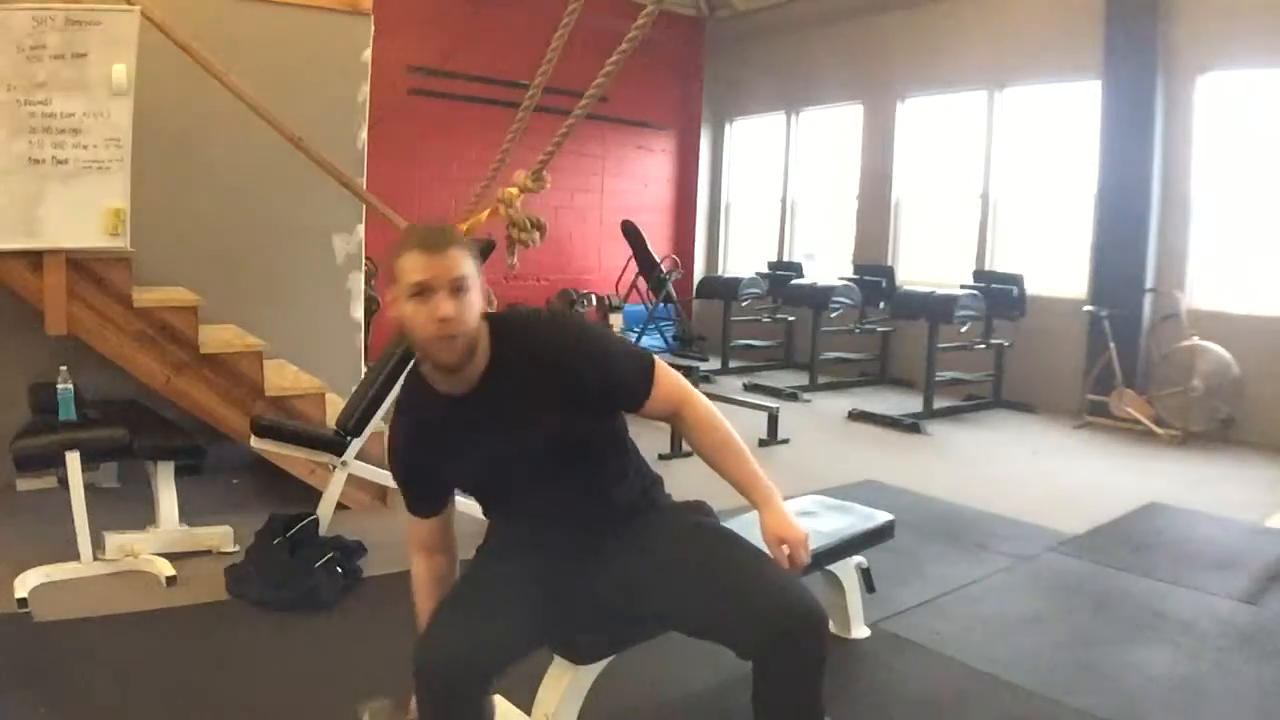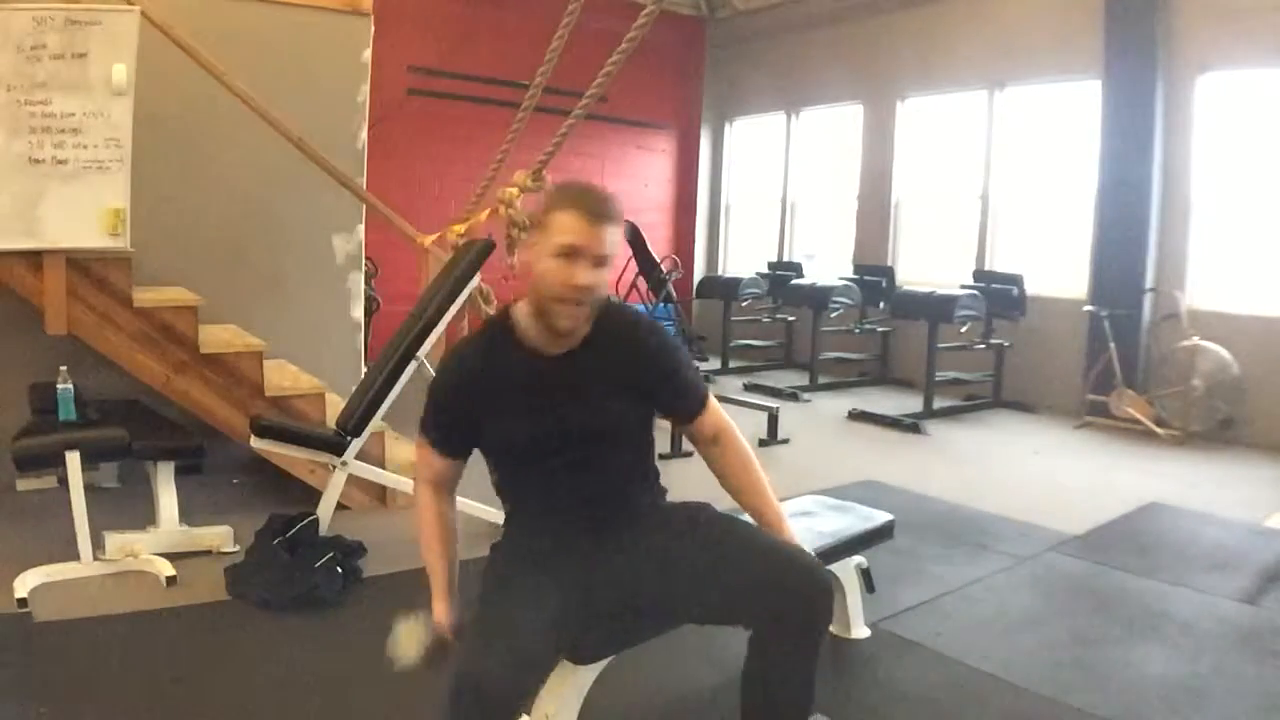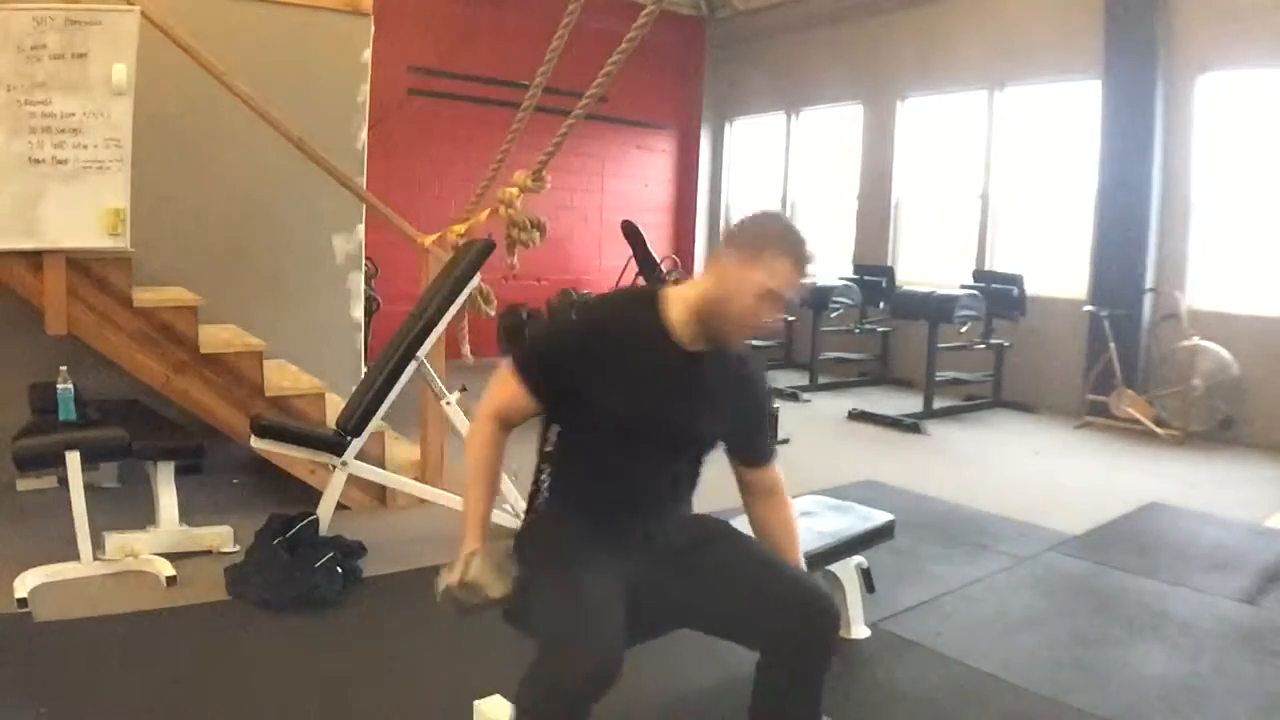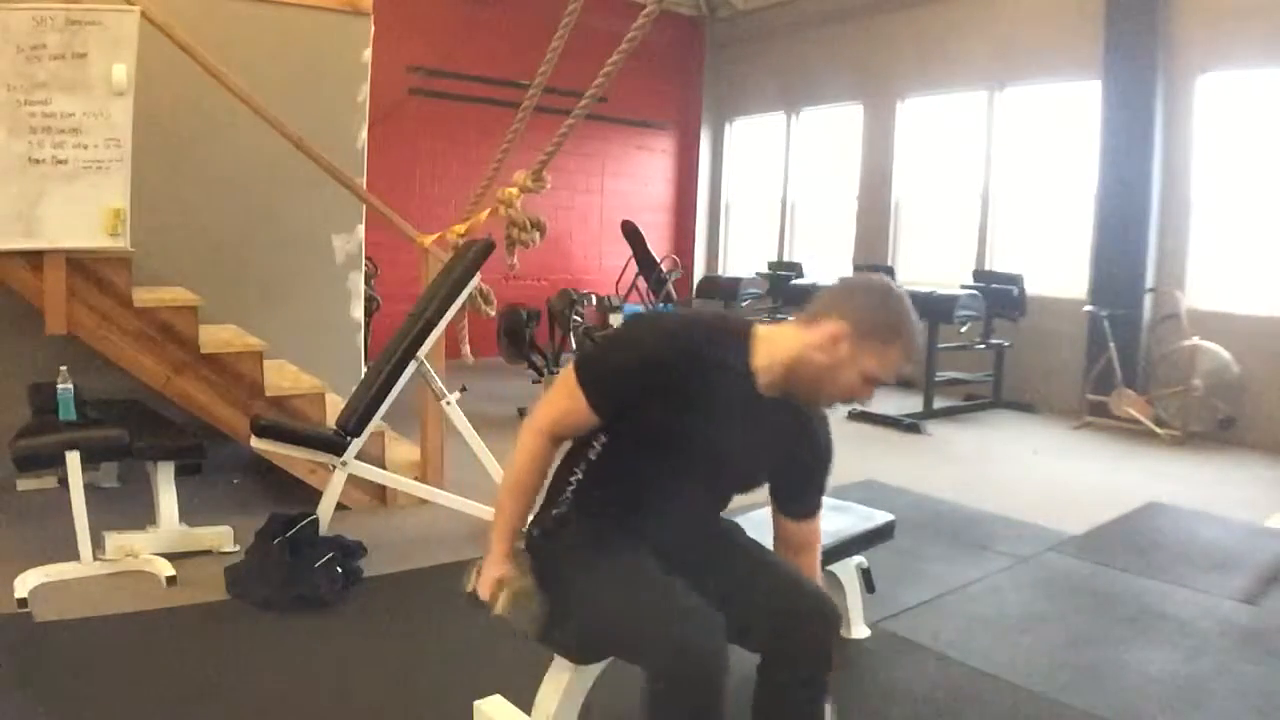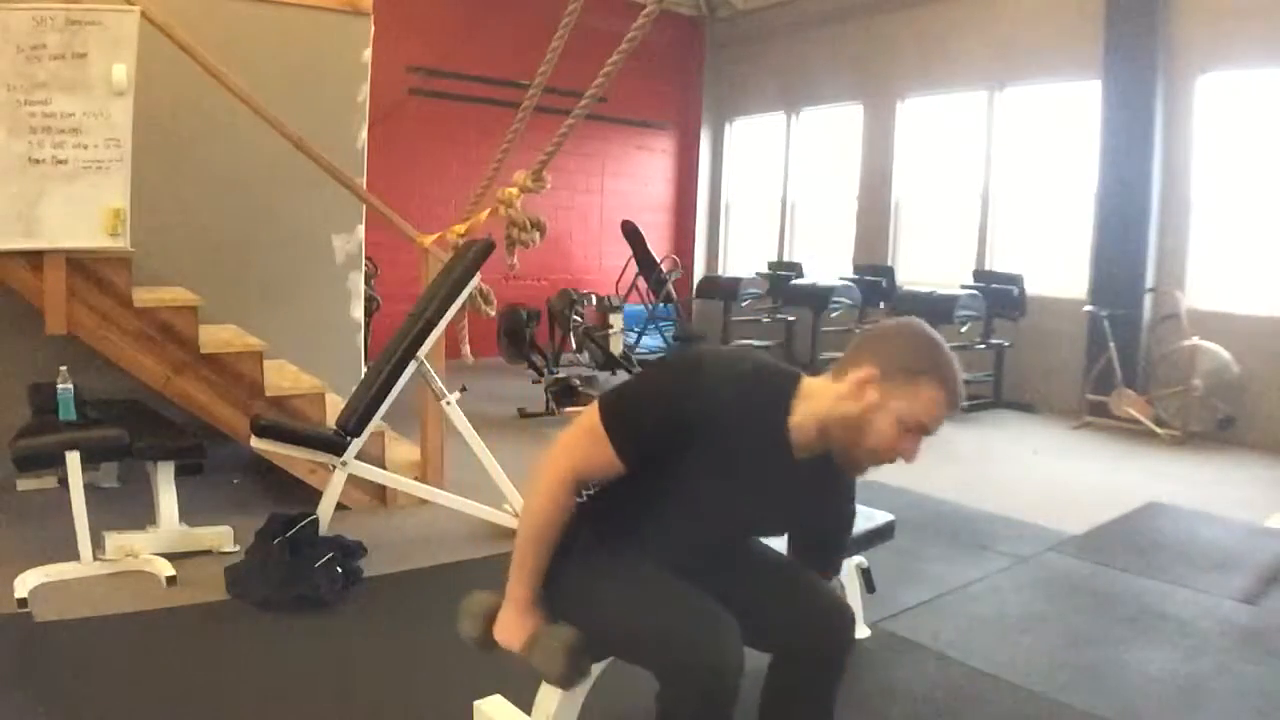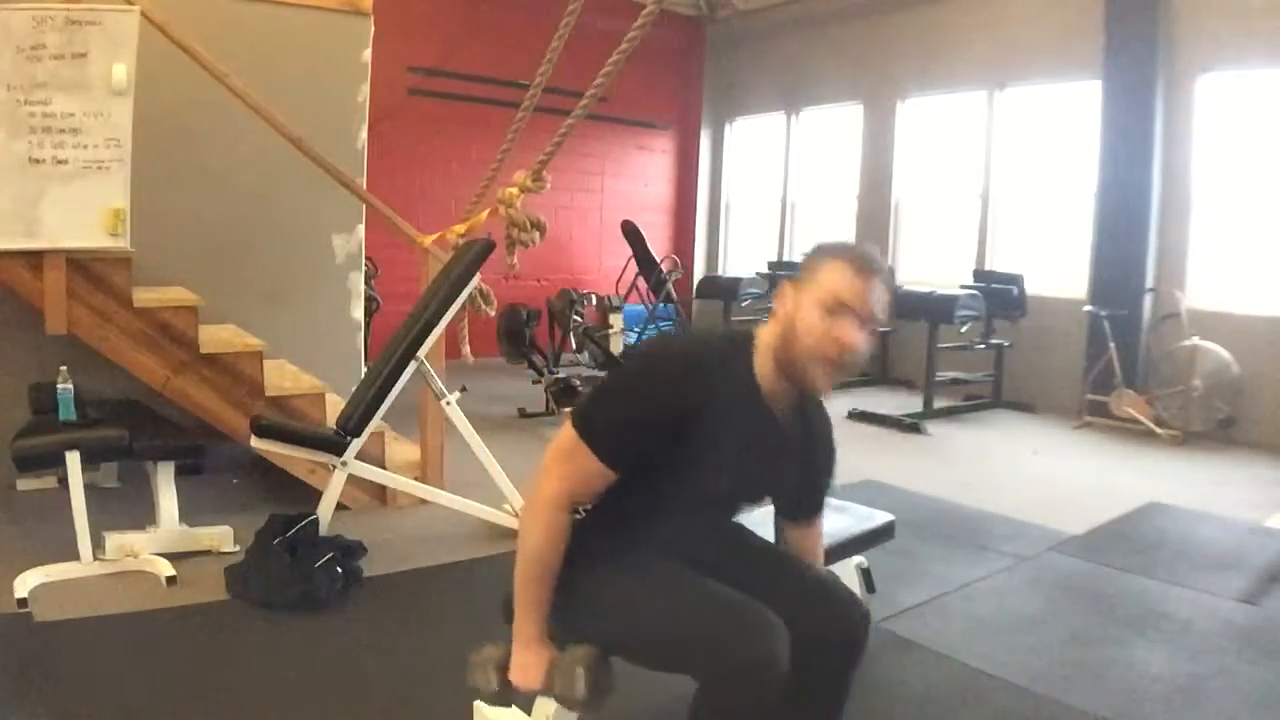
dt=0.3s
person 1, frame 1
left shoulder: (559, 347)
right shoulder: (415, 426)
left elbow: (683, 404)
right elbow: (431, 549)
left wrist: (768, 504)
right wrist: (433, 648)
left hip: (638, 528)
right hip: (531, 552)
left knee: (794, 619)
right knee: (446, 664)
person 1, frame 2
left shoulder: (637, 342)
right shoulder: (472, 369)
left elbow: (713, 435)
right elbow: (433, 482)
left wrist: (781, 535)
right wrist: (443, 602)
left hip: (645, 531)
right hip: (543, 552)
left knee: (803, 587)
person 1, frame 3
left shoulder: (741, 382)
right shoulder: (599, 329)
left elbow: (763, 490)
right elbow: (494, 417)
left wrist: (799, 602)
right wrist: (473, 543)
left hip: (670, 538)
right hip: (571, 538)
left knee: (809, 614)
right knee: (583, 659)
person 1, frame 4
left shoulder: (803, 431)
right shoulder: (674, 346)
left elbow: (798, 545)
right elbow: (546, 427)
left wrist: (811, 682)
right wrist: (500, 555)
right hip: (585, 540)
left knee: (811, 622)
right knee: (691, 641)
person 1, frame 5
left shoulder: (830, 484)
right shoulder: (709, 391)
left elbow: (809, 594)
right elbow: (564, 465)
right wrist: (520, 604)
right hip: (589, 553)
left knee: (826, 624)
right knee: (706, 649)
person 1, frame 6
left shoulder: (810, 435)
right shoulder: (677, 372)
left elbow: (800, 550)
right elbow: (553, 492)
right wrist: (530, 640)
right hip: (596, 561)
left knee: (838, 620)
right knee: (751, 645)
